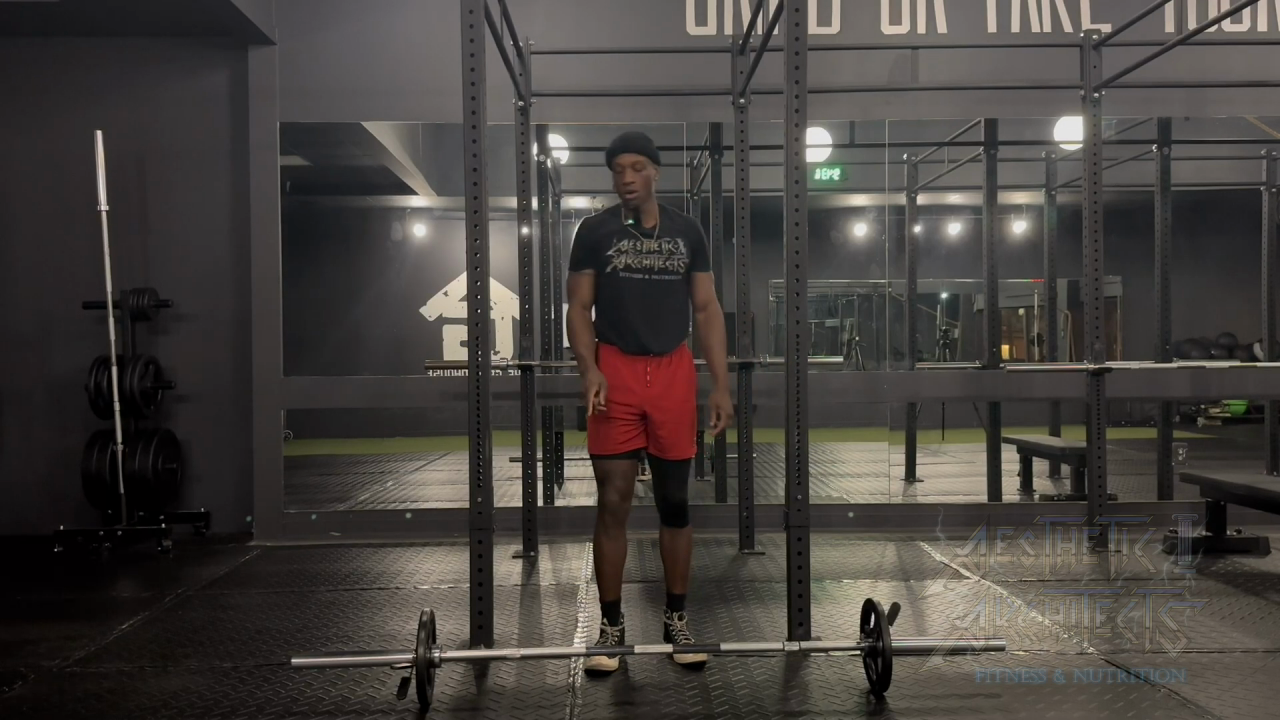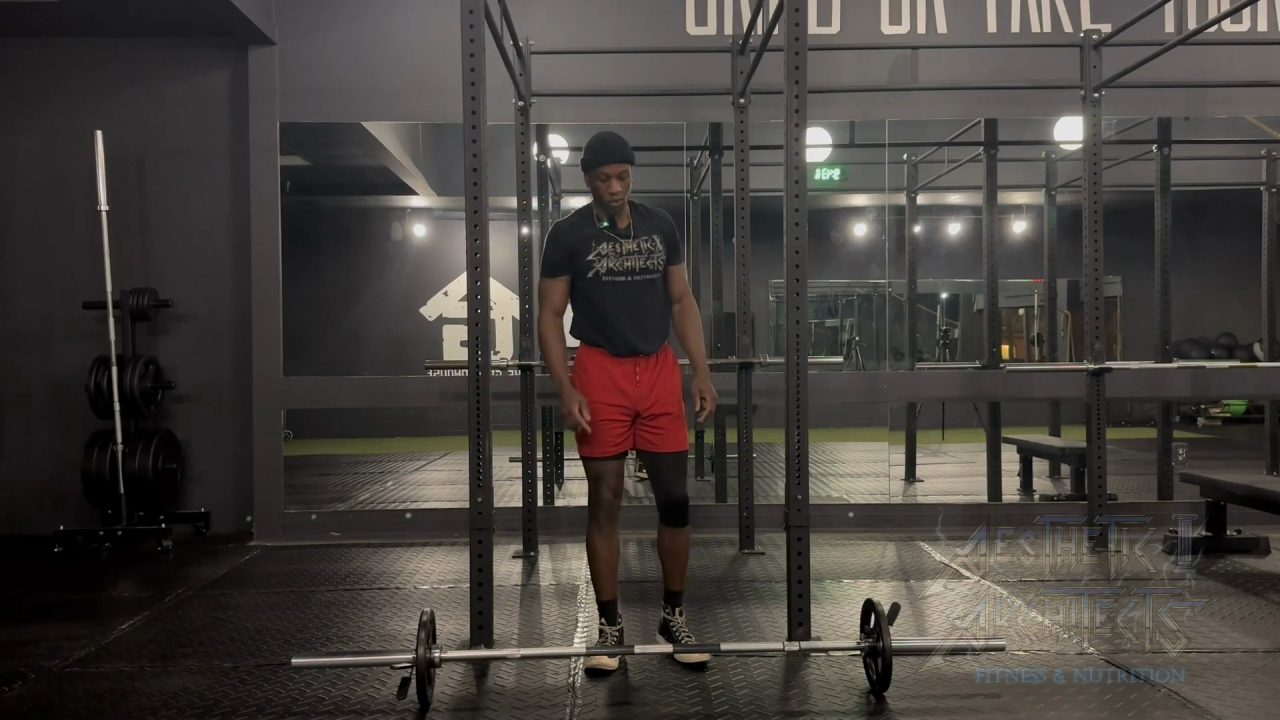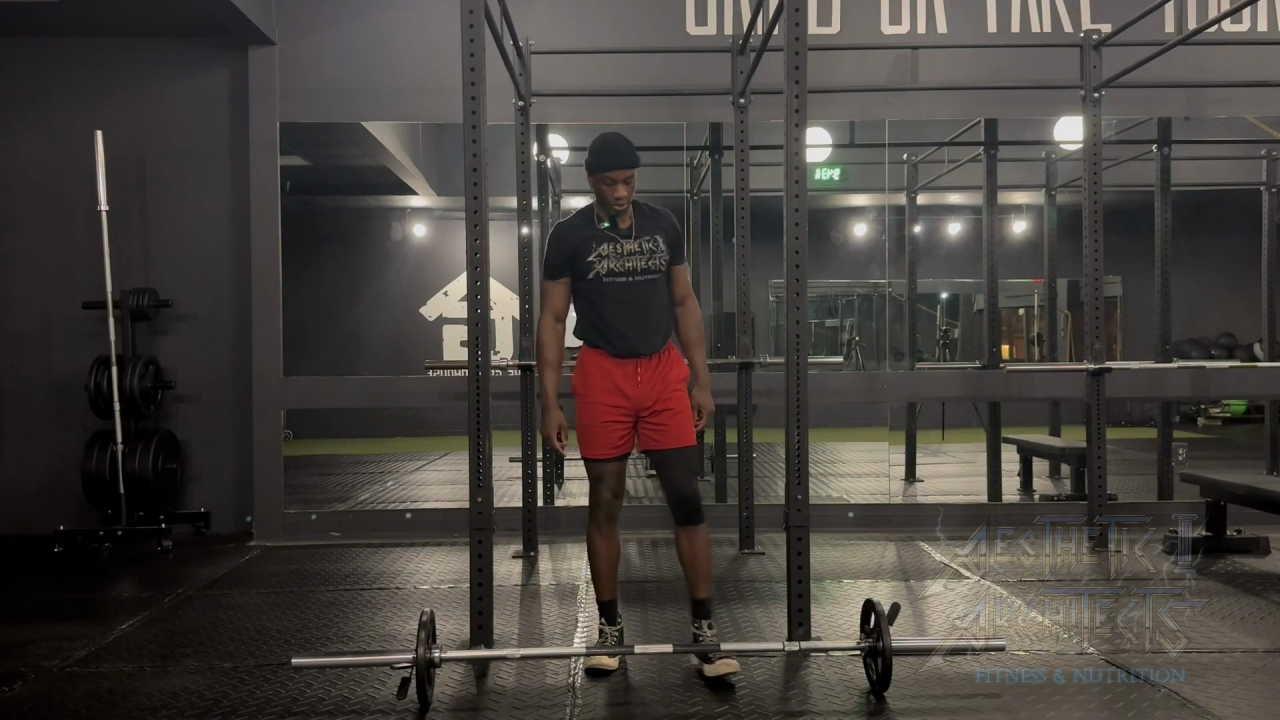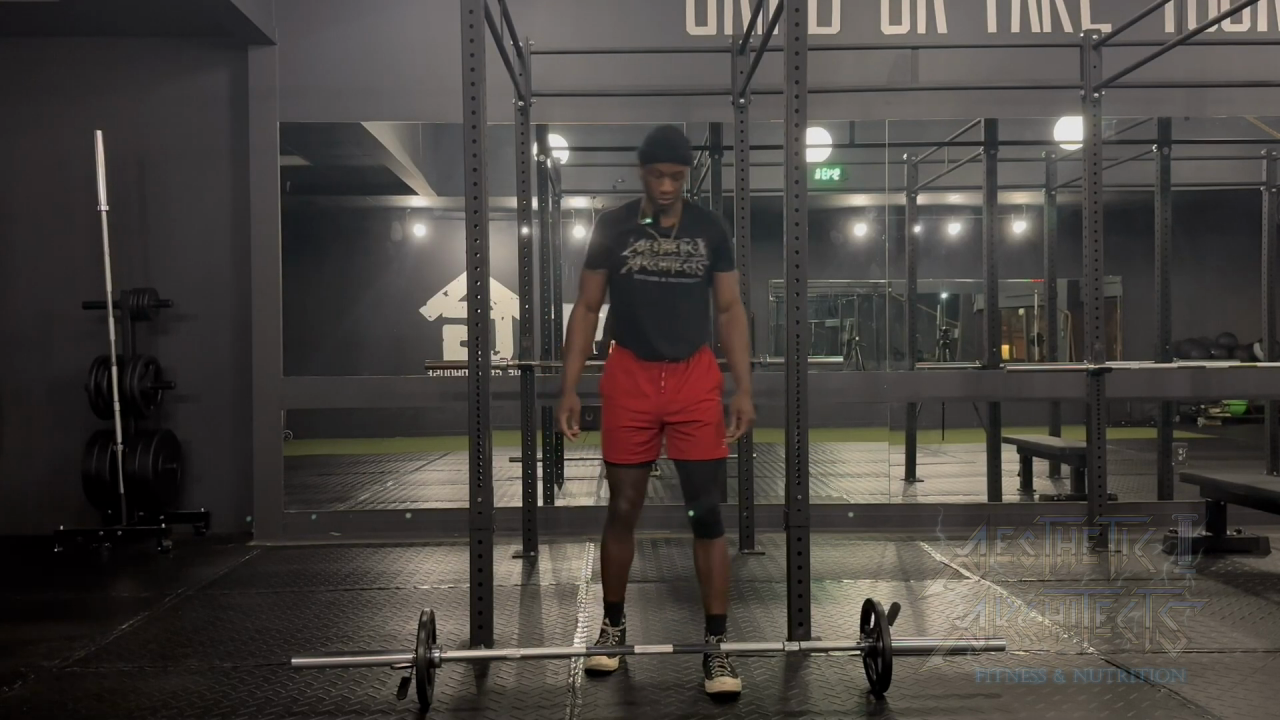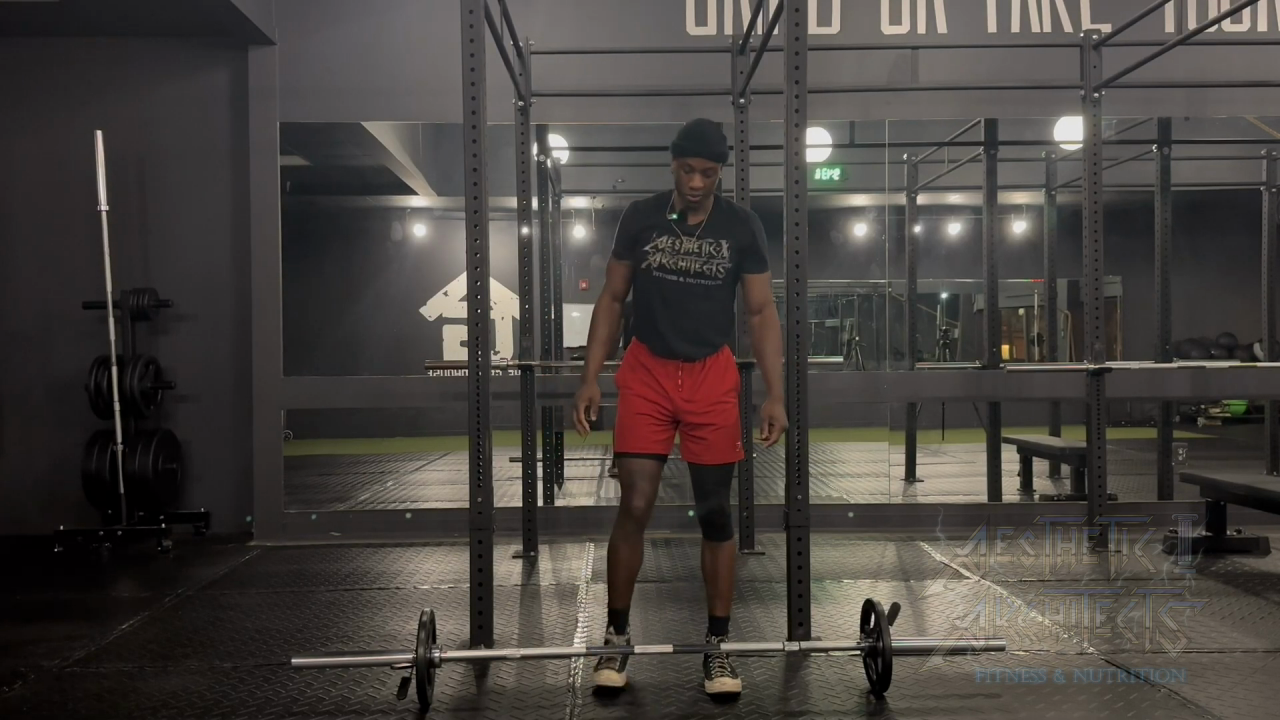
dt=0.4s
person 1, frame 1
left shoulder: (687, 231)
right shoulder: (594, 231)
left elbow: (707, 308)
right elbow: (579, 308)
left wrist: (721, 383)
right wrist: (590, 368)
left hip: (673, 374)
right hip: (616, 372)
left knee: (674, 502)
right knee: (613, 504)
left ankle: (676, 619)
right ankle: (611, 625)
person 1, frame 2
left shoulder: (661, 225)
right shoulder: (568, 235)
left elbow: (682, 301)
right elbow: (550, 315)
left wrist: (702, 371)
right wrist: (566, 388)
left hip: (660, 371)
right hip: (600, 375)
left knee: (674, 500)
right knee: (604, 503)
left ankle: (674, 614)
right ankle: (610, 625)
person 1, frame 3
left shoulder: (663, 225)
right shoulder: (569, 235)
left elbow: (684, 303)
right elbow: (552, 319)
left wrist: (702, 380)
right wrist: (551, 403)
left hip: (664, 371)
right hip: (602, 375)
left knee: (686, 499)
right knee: (605, 503)
left ankle: (703, 626)
right ankle: (610, 626)
person 1, frame 4
left shoulder: (711, 228)
right shoulder: (612, 227)
left elbow: (730, 310)
right elbow: (586, 308)
left wrist: (743, 389)
right wrist: (569, 388)
left hip: (695, 378)
right hip: (630, 378)
left knee: (707, 512)
right knee: (623, 509)
left ankle: (715, 644)
right ankle: (613, 624)
person 1, frame 5
left shoulder: (742, 227)
right shoulder: (639, 217)
left elbow: (762, 312)
right elbow: (612, 299)
left wrist: (775, 395)
right wrist: (590, 377)
left hip: (712, 378)
right hip: (646, 374)
left knee: (715, 515)
right knee: (633, 509)
left ankle: (716, 645)
right ankle: (616, 634)
